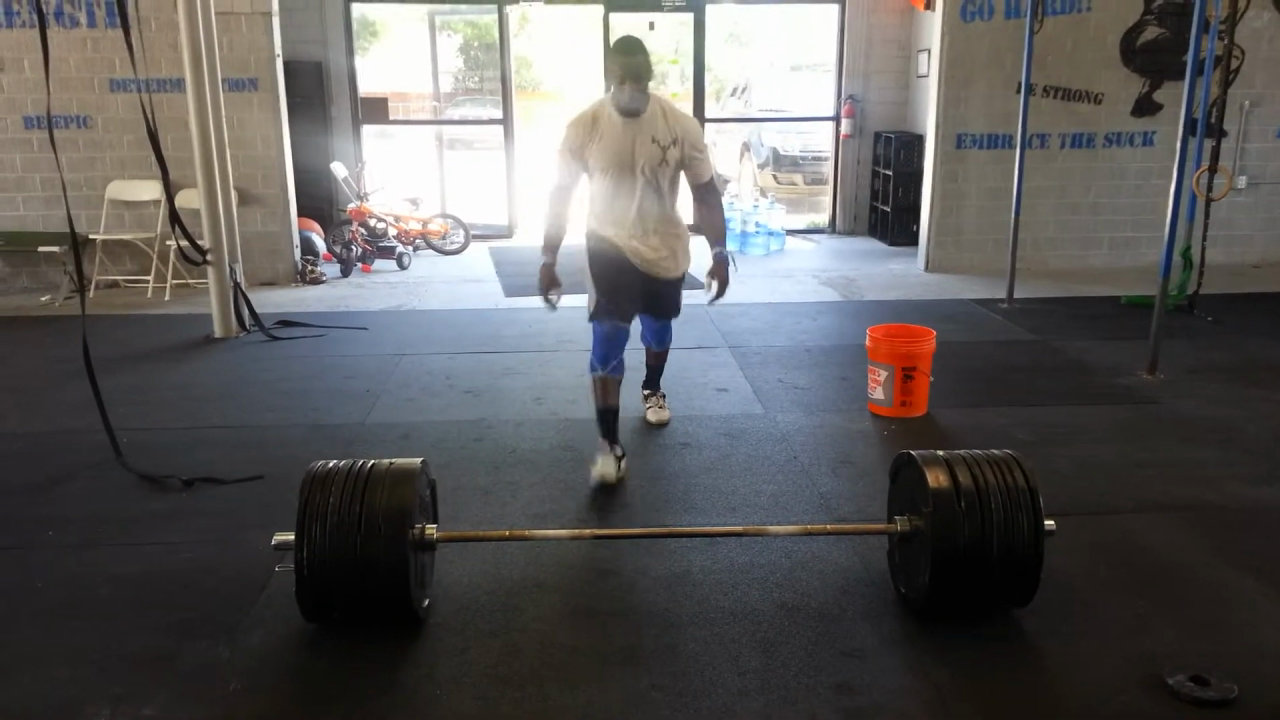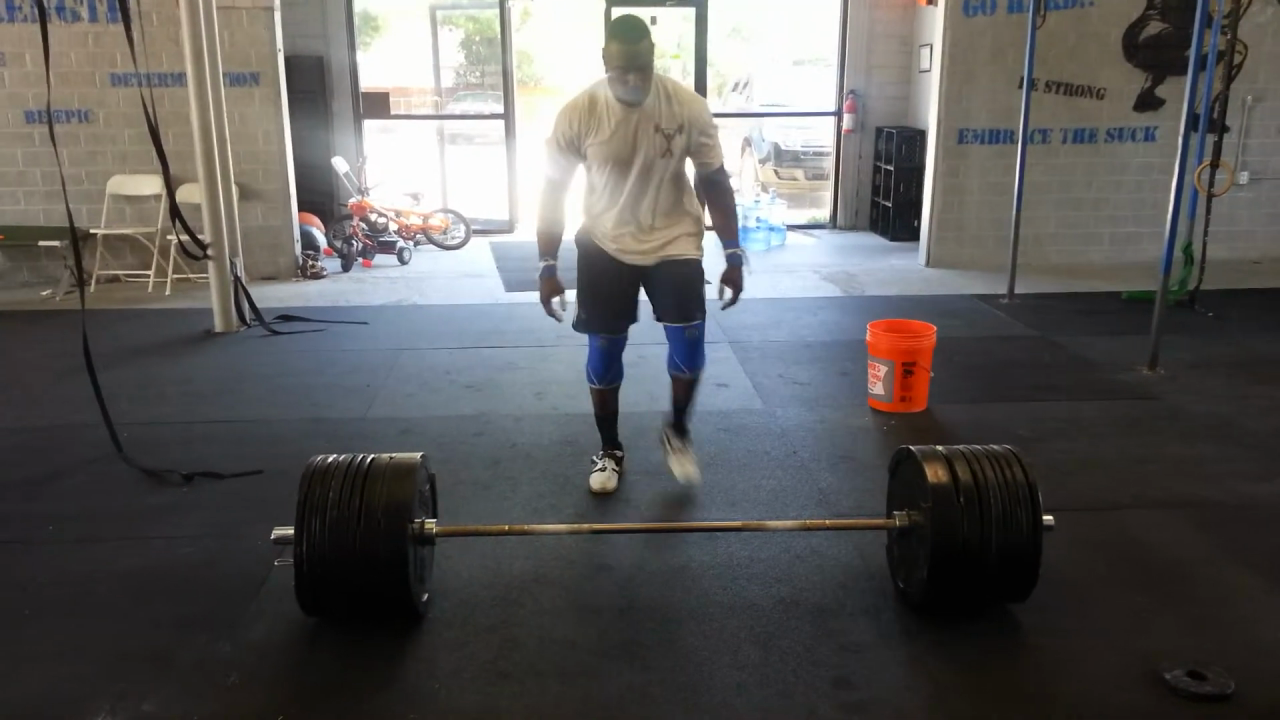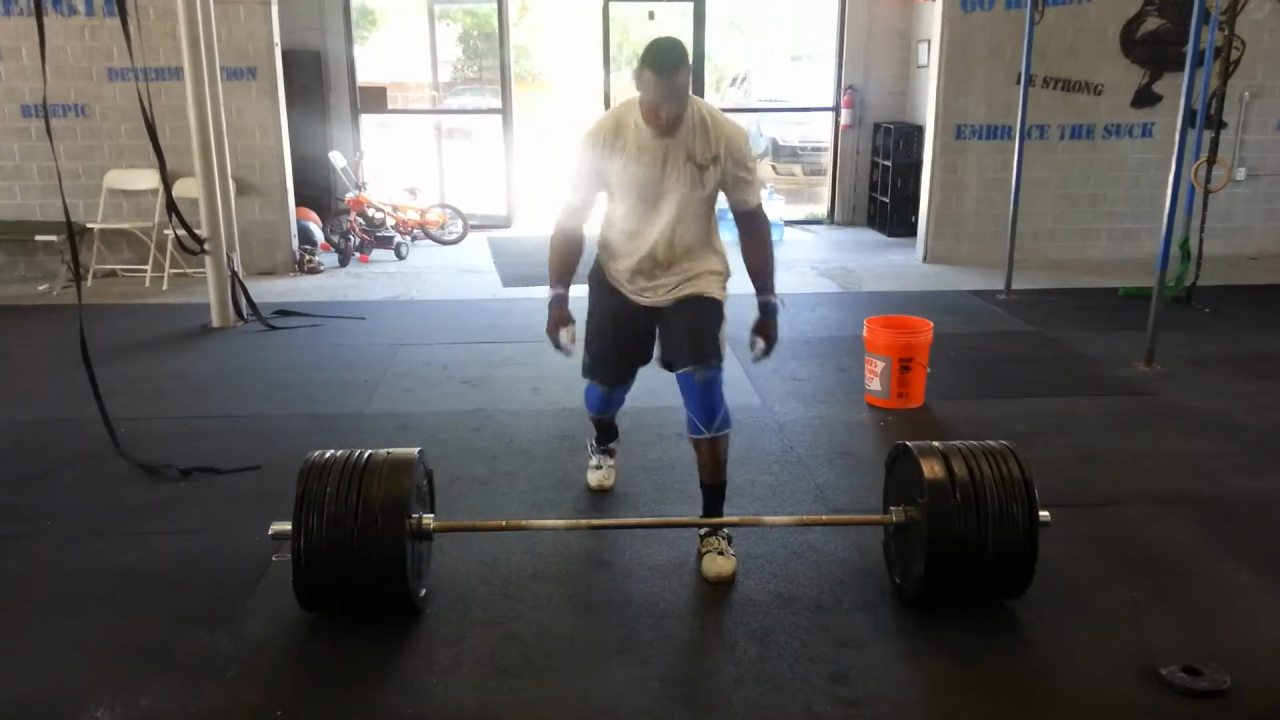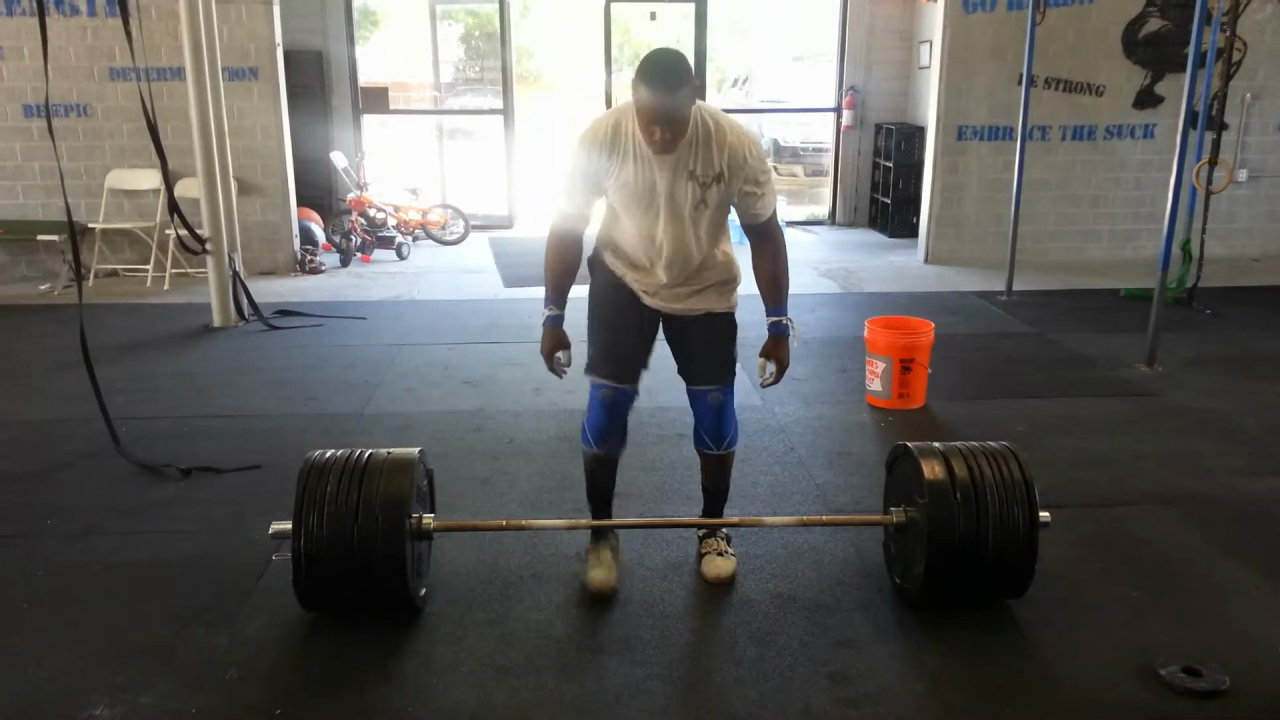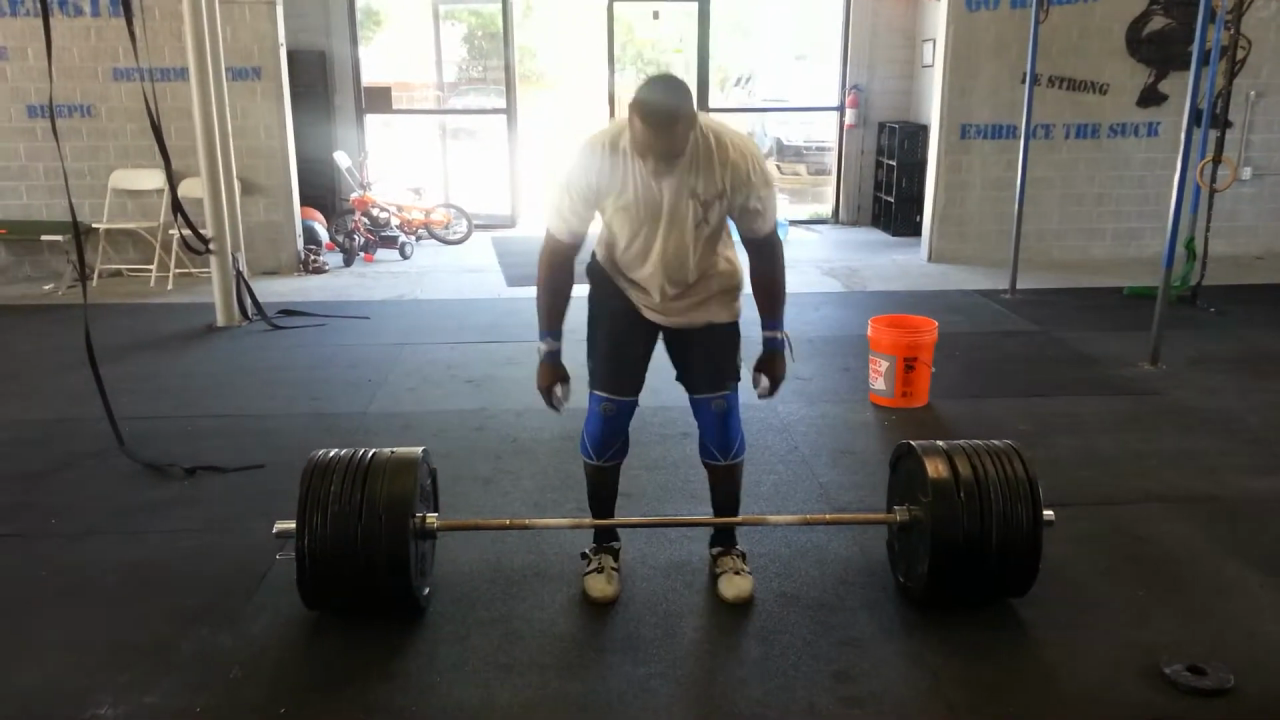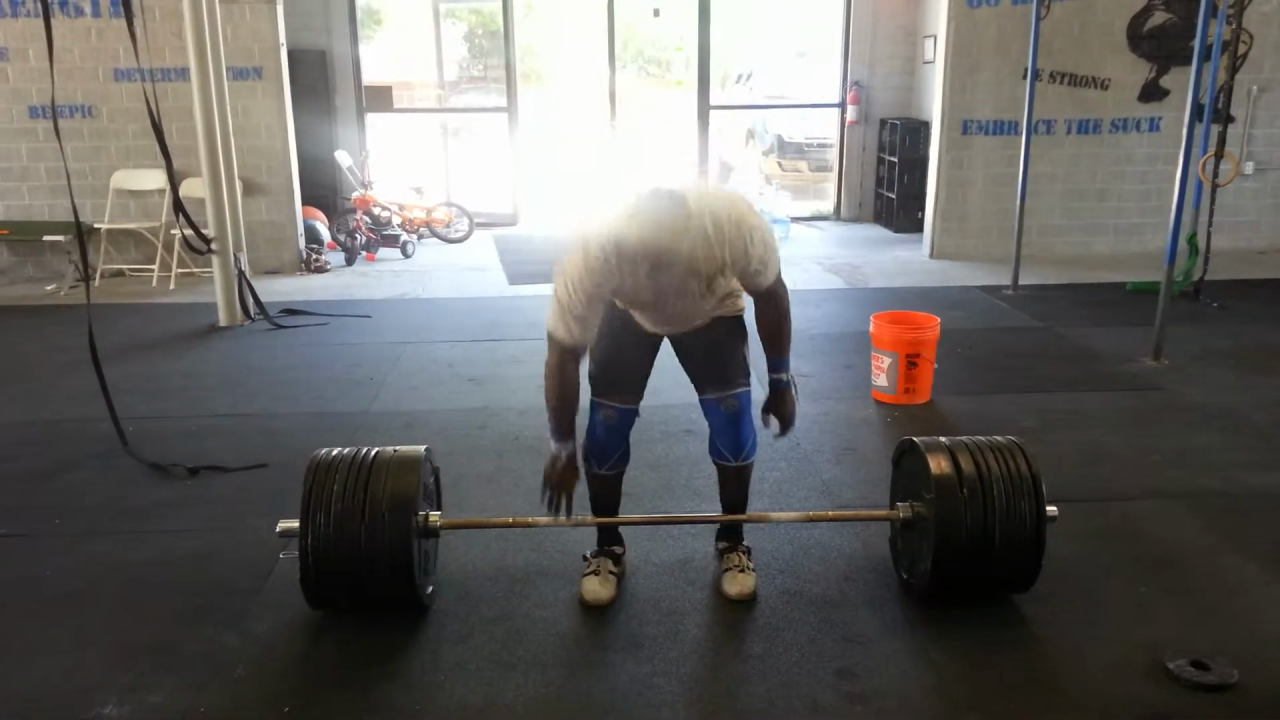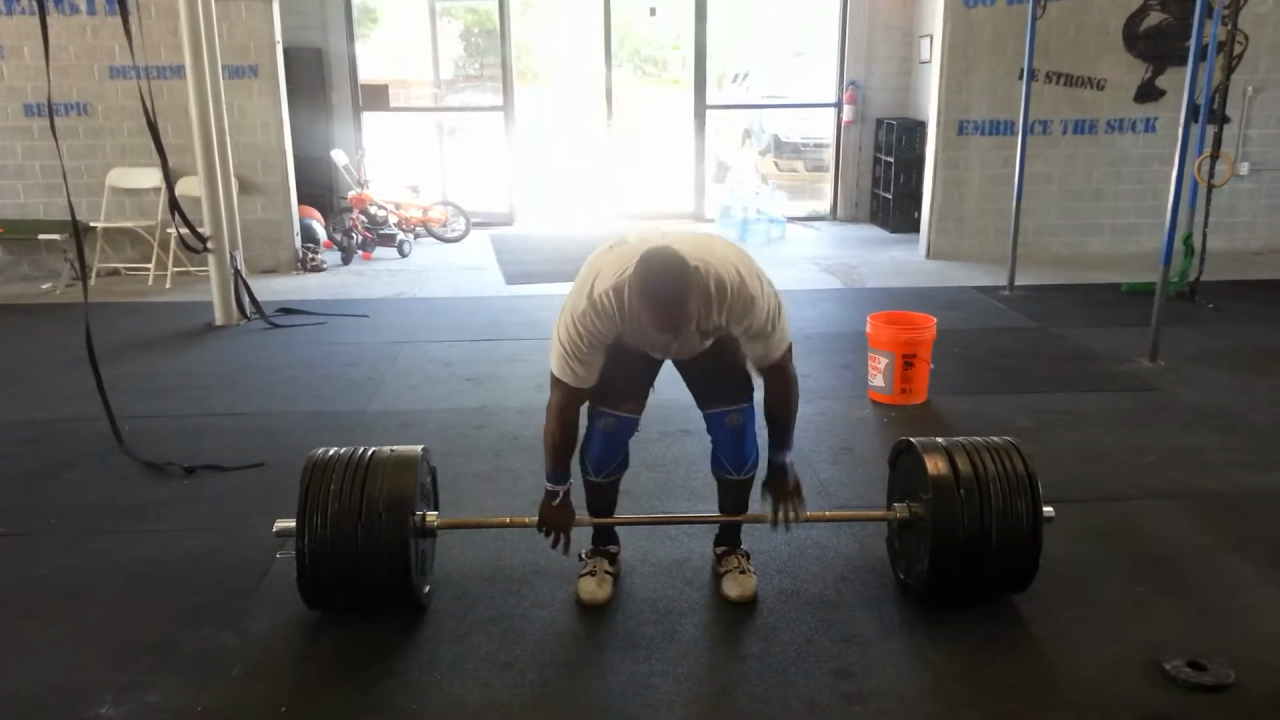
dt=0.3s
person 1, frame 1
left shoulder: (681, 124)
right shoulder: (584, 126)
left elbow: (705, 192)
right elbow: (561, 194)
left wrist: (719, 253)
right wrist: (548, 261)
left hip: (665, 247)
right hip: (610, 243)
left knee: (657, 331)
right knee: (610, 334)
left ankle: (652, 389)
right ankle: (610, 445)
person 1, frame 2
left shoulder: (687, 106)
right shoulder: (578, 113)
left elbow: (715, 181)
right elbow: (555, 189)
left wrist: (733, 254)
right wrist: (547, 266)
left hip: (674, 238)
right hip: (605, 243)
left knee: (688, 338)
right knee: (605, 348)
left ankle: (678, 432)
right ankle: (609, 449)
person 1, frame 3
left shoulder: (726, 137)
right shoulder: (606, 132)
left elbow: (752, 221)
right elbow: (573, 215)
left wrist: (766, 304)
right wrist: (558, 296)
left hip: (694, 281)
right hip: (619, 278)
left knee: (703, 392)
right knee: (604, 386)
left ankle: (713, 527)
right ankle: (605, 445)
person 1, frame 4
left shoulder: (734, 144)
right shoulder: (602, 137)
left elbow: (764, 233)
right elbow: (568, 225)
left wrist: (778, 325)
right wrist: (553, 316)
left hip: (705, 288)
right hip: (622, 277)
left knee: (714, 409)
right knee: (608, 402)
left ankle: (712, 527)
right ankle: (601, 537)
person 1, frame 5
left shoulder: (738, 157)
right shoulder: (596, 159)
left elbow: (764, 248)
right elbow: (558, 252)
left wrist: (774, 339)
right wrist: (549, 349)
left hip: (707, 300)
right hip: (622, 294)
left knee: (720, 420)
right knee: (606, 418)
left ankle: (726, 547)
right ankle: (604, 545)
person 1, frame 6
left shoulder: (737, 223)
right shoulder: (594, 253)
left elbow: (770, 295)
right elbow: (564, 356)
left wrist: (780, 381)
right wrist: (561, 448)
left hip: (712, 310)
right hip: (626, 314)
left knee: (733, 420)
right knee: (607, 423)
left ankle: (732, 545)
right ankle: (607, 548)
person 1, frame 7
left shoulder: (743, 287)
right shoulder: (594, 300)
left elbow: (779, 375)
right elbow: (565, 400)
left wrist: (781, 462)
right wrist: (556, 491)
left hip: (714, 336)
right hip: (625, 340)
left knee: (737, 433)
right knee: (606, 433)
left ankle: (729, 547)
right ankle: (603, 548)
